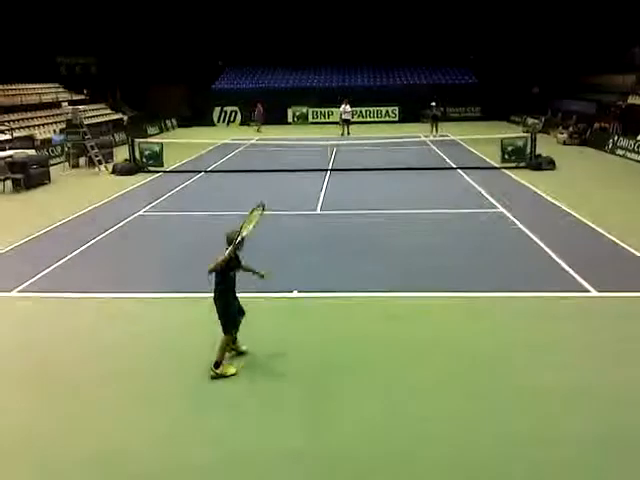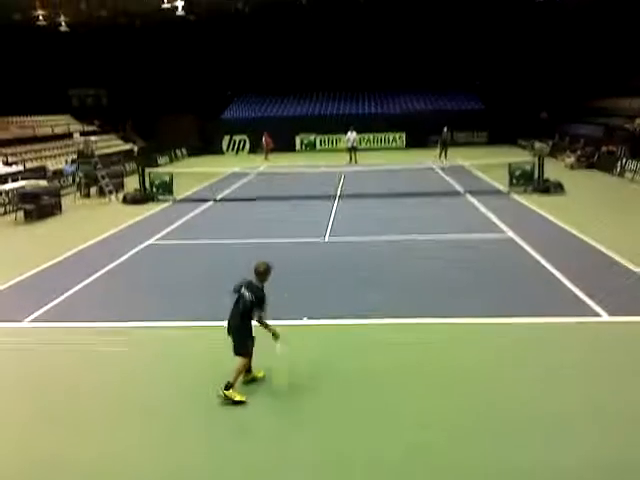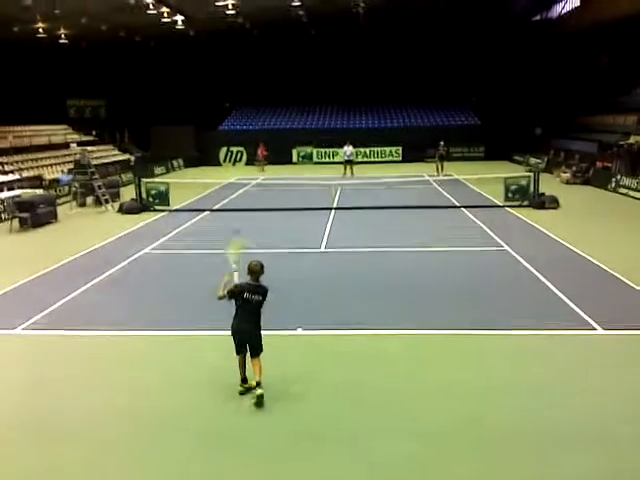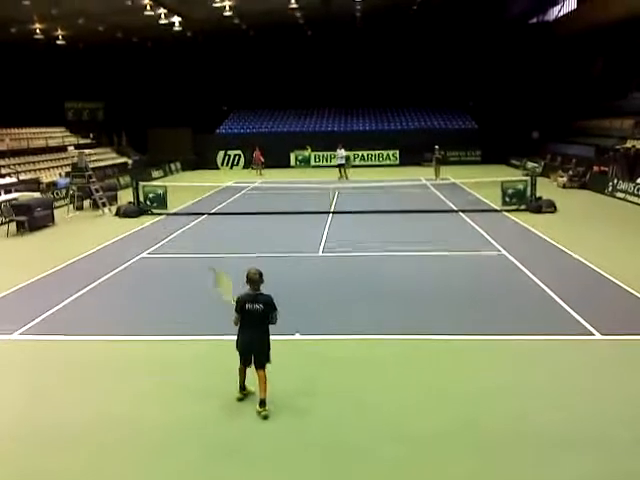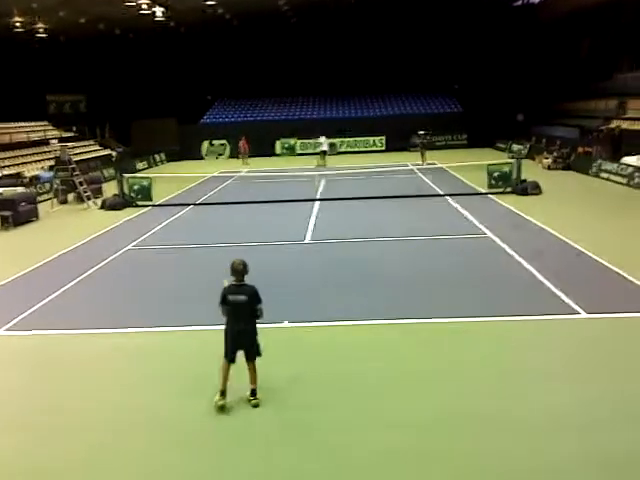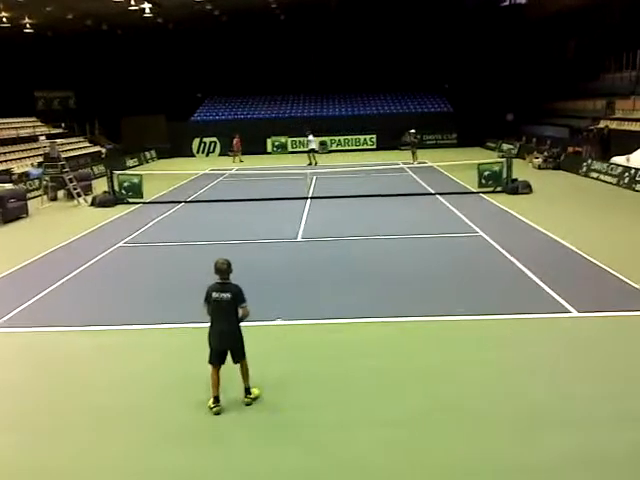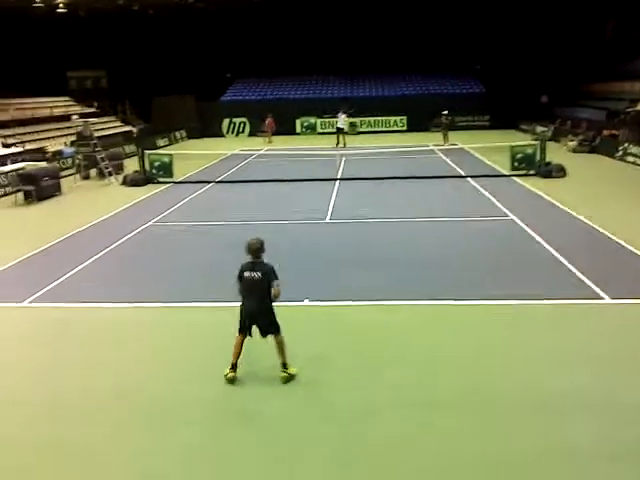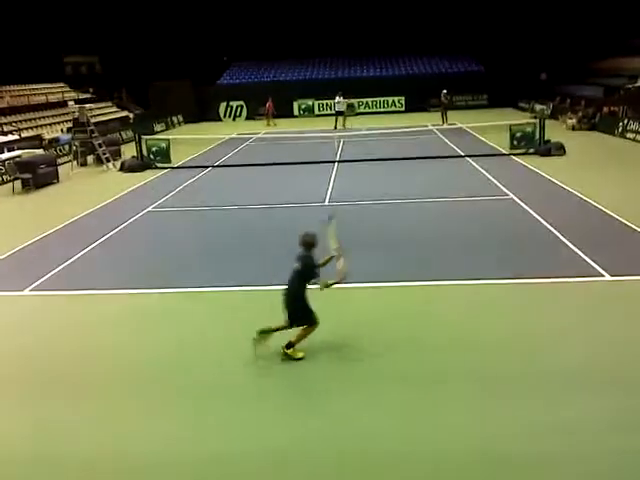
dt=0.4s
person 1, frame 1
left shoulder: (234, 256)
right shoulder: (226, 258)
left elbow: (240, 266)
right elbow: (210, 270)
left wrist: (256, 272)
right wrist: (221, 260)
left hip: (230, 295)
right hip: (223, 298)
left knee: (238, 317)
right knee: (229, 331)
left ankle: (233, 345)
right ankle: (217, 367)
person 1, frame 2
left shoulder: (246, 283)
right shoulder: (260, 295)
left elbow: (235, 290)
right elbow: (259, 319)
right wrist: (271, 330)
left hip: (235, 320)
right hip: (240, 324)
left knee: (250, 343)
right knee: (245, 356)
left ankle: (248, 373)
right ankle: (228, 389)
person 1, frame 3
left shoulder: (239, 287)
right shoulder: (264, 290)
left elbow: (220, 296)
left wrist: (225, 284)
left hip: (238, 327)
right hip: (253, 328)
left knee: (242, 354)
right knee: (255, 357)
left ankle: (244, 383)
right ankle: (258, 387)
person 1, frame 4
left shoulder: (241, 299)
right shoulder: (268, 299)
left elbow: (236, 322)
right elbow: (274, 320)
left hip: (244, 339)
right hip: (261, 339)
left knee: (243, 365)
right knee: (261, 369)
left ankle: (242, 390)
right ankle: (262, 405)
person 1, frame 5
left shoulder: (226, 291)
right shoulder: (252, 290)
left elbow: (224, 313)
right elbow: (260, 314)
left hip: (232, 331)
right hip: (249, 331)
left knee: (227, 361)
right knee: (251, 362)
left ankle: (222, 396)
right ankle: (253, 395)
person 1, frame 6
left shoulder: (211, 289)
right shoulder: (236, 289)
left elbow: (209, 311)
right elbow: (245, 313)
left hip: (216, 333)
right hip: (233, 332)
left knee: (215, 366)
right knee: (242, 361)
left ankle: (215, 402)
right ankle: (248, 393)
person 1, frame 7
left shoulder: (243, 268)
right shoulder: (268, 269)
left elbow: (240, 290)
right elbow: (276, 293)
right wrist: (270, 299)
left hip: (247, 308)
right hip: (264, 308)
left knee: (241, 336)
right knee: (277, 335)
left ankle: (232, 369)
right ankle: (285, 369)
person 1, frame 8
left shoulder: (302, 257)
right shoulder: (307, 262)
left elbow: (317, 266)
right elbow: (321, 285)
left wrist: (332, 256)
right wrist: (339, 280)
left hip: (291, 295)
right hip: (297, 298)
left knee: (292, 323)
right knee: (312, 324)
left ankle: (266, 332)
right ankle: (288, 348)
